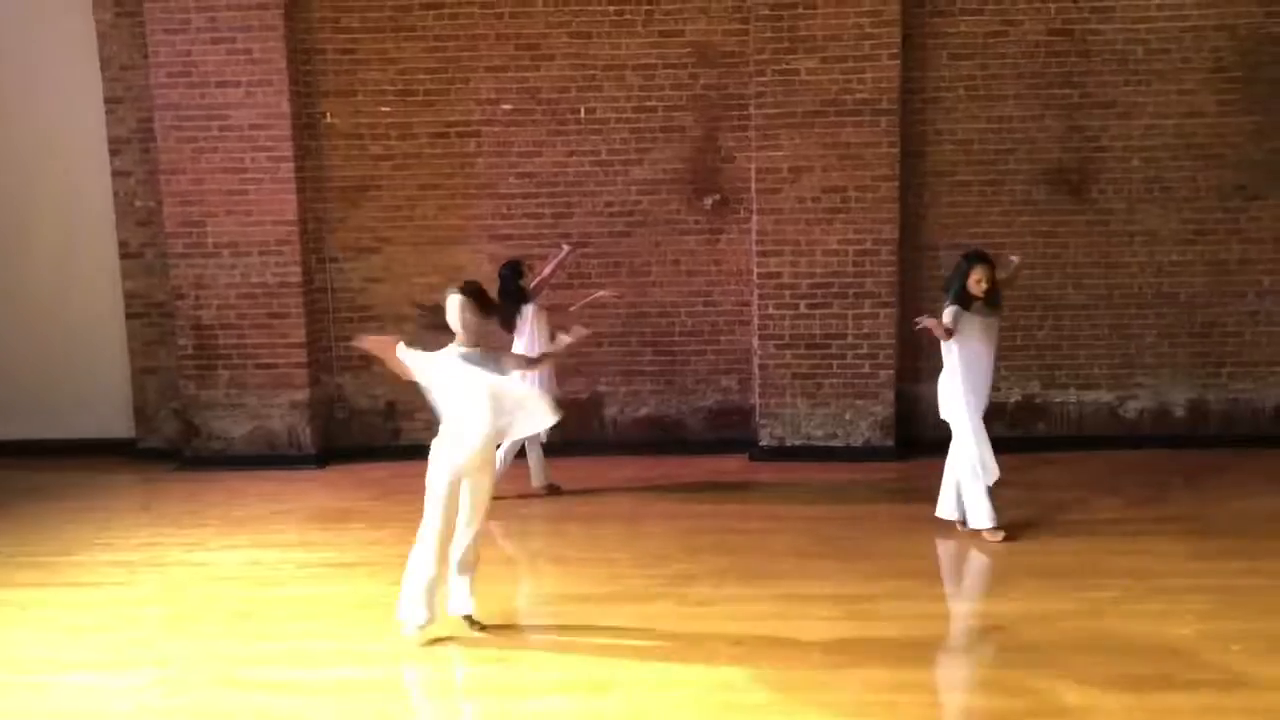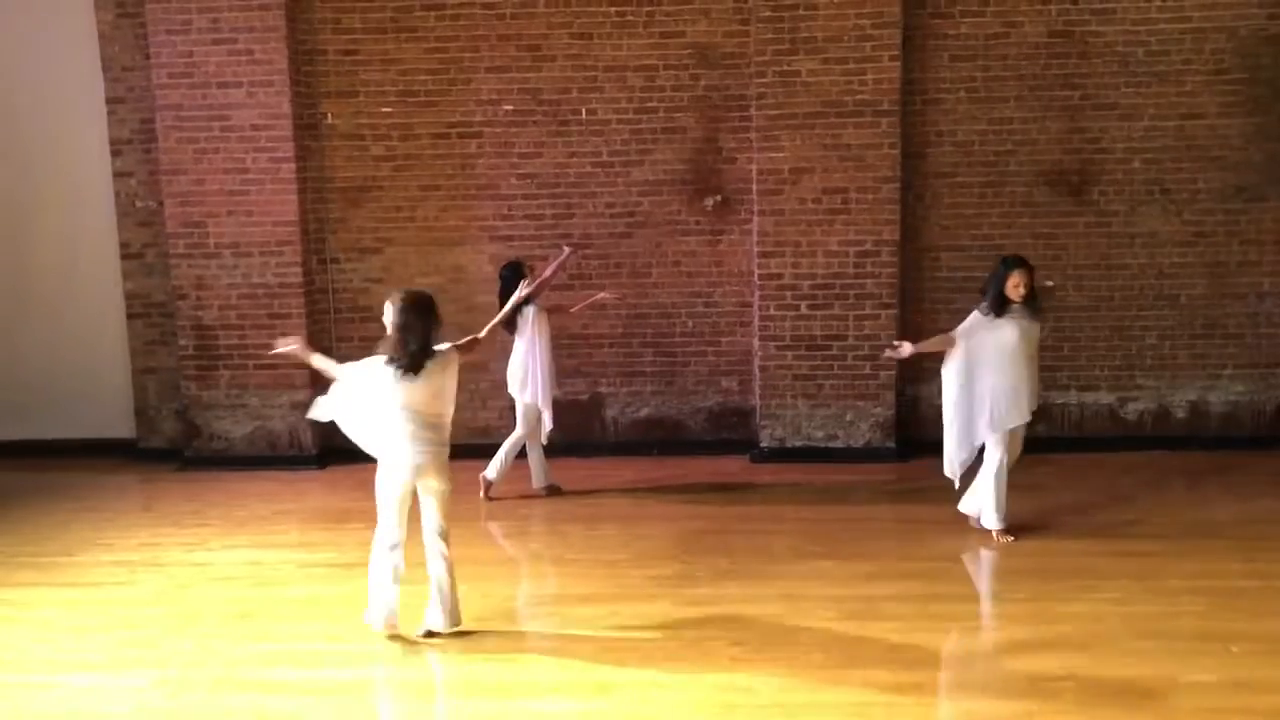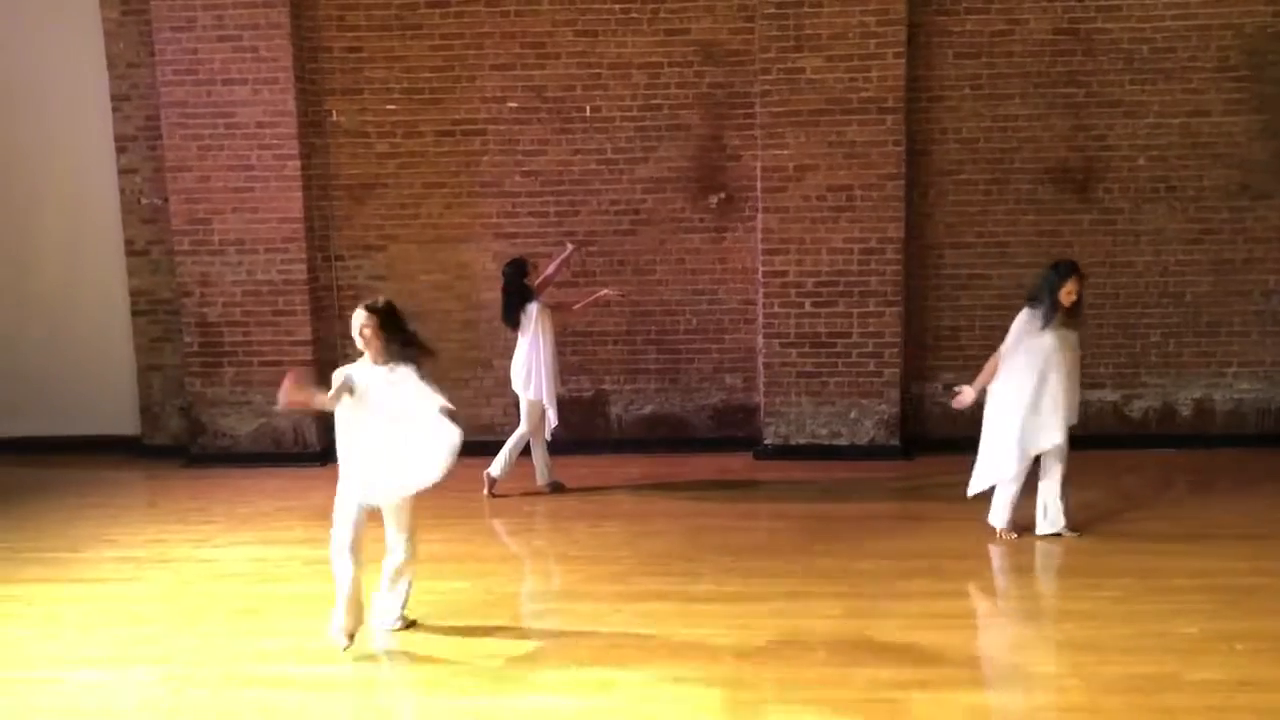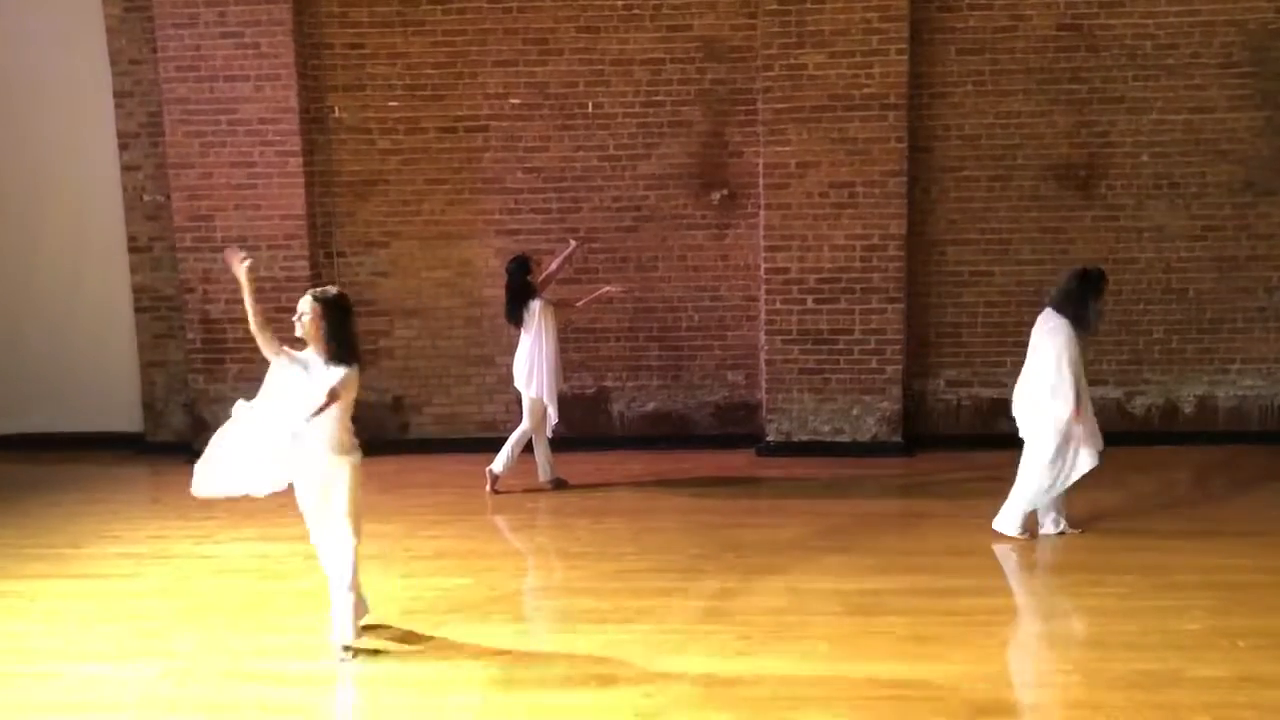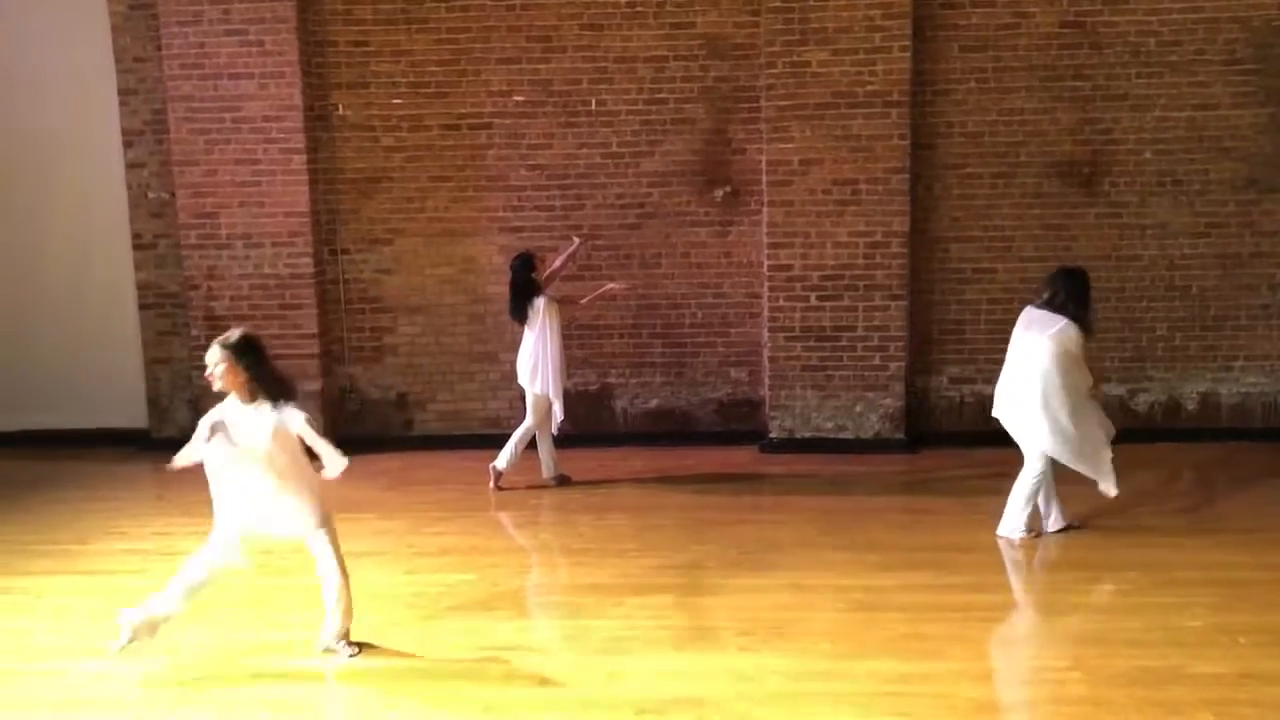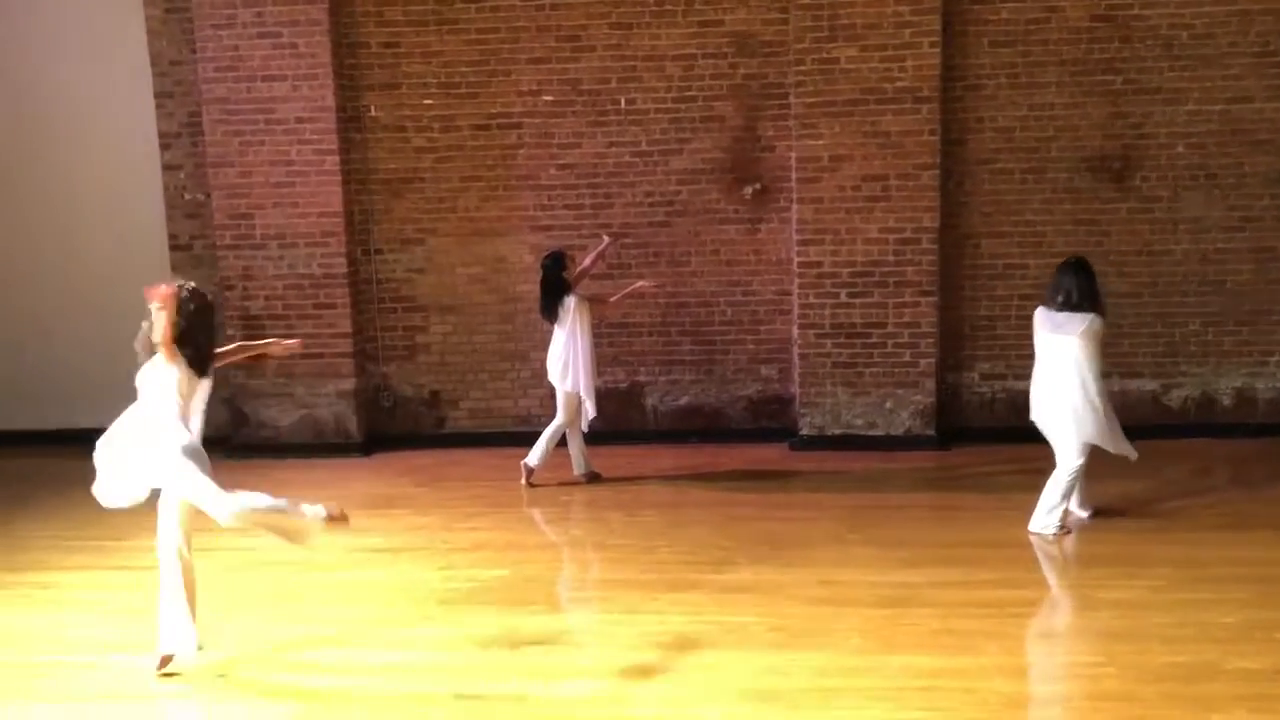
dt=0.4s
person 1, frame 1
left shoulder: (493, 356)
right shoulder: (443, 358)
left elbow: (530, 364)
right elbow: (409, 368)
left wrist: (562, 344)
right wrist: (389, 348)
left hip: (482, 457)
right hip: (451, 456)
left knee: (469, 534)
right knee: (434, 533)
left ankle: (461, 605)
right ankle: (416, 611)
person 1, frame 2
left shoulder: (384, 368)
right shoulder: (444, 359)
left elbow: (341, 371)
right elbow: (476, 340)
left wrist: (306, 352)
right wrist: (510, 305)
left hip: (397, 460)
right hip: (434, 460)
left knee: (388, 538)
right knee: (436, 538)
left ankle: (383, 614)
right ankle: (441, 618)
person 1, frame 3
left shoulder: (406, 373)
right shoulder: (348, 375)
left elbow: (429, 402)
right elbow: (331, 401)
right wrist: (303, 396)
left hip: (399, 477)
right hip: (356, 474)
left knee: (401, 551)
right knee: (344, 550)
left ankle: (390, 614)
right ankle: (344, 623)
person 1, frame 4
left shoulder: (345, 371)
right shoulder: (292, 362)
left elbow: (323, 401)
right elbow: (261, 335)
left wrist: (296, 421)
right wrist: (245, 284)
left hip: (340, 464)
right hip: (304, 466)
left knee: (346, 542)
right knee: (325, 542)
left ankle: (344, 627)
right ankle: (346, 610)
person 1, frame 5
left shoulder: (281, 406)
right shoulder: (217, 418)
left elbow: (305, 430)
right elbow: (194, 448)
left wrist: (331, 455)
right wrist: (193, 454)
left hip: (299, 502)
right hip: (247, 509)
left knee: (331, 573)
right knee: (199, 570)
left ankle: (336, 635)
right ankle: (146, 621)
person 1, frame 6
left shoulder: (172, 361)
right shoulder: (193, 361)
left elbow: (165, 338)
right elbow: (222, 354)
left wrist: (164, 307)
right wrist: (265, 345)
left hip: (176, 456)
right hip: (171, 463)
left knee: (226, 507)
right knee: (172, 552)
left ankle: (309, 516)
right ankle: (177, 639)
person 2, frame 1
left shoulder: (987, 308)
right shoulder: (955, 311)
left elbow: (997, 287)
right elbow: (948, 332)
left wrist: (1012, 273)
right wrist: (938, 327)
left hip: (976, 392)
right hip: (959, 392)
left knee: (962, 452)
right knee: (972, 452)
left ankle: (951, 511)
right ankle: (983, 520)
person 2, frame 2
left shoulder: (1029, 312)
right shoulder: (987, 315)
right elbow: (953, 338)
left wrist: (1042, 292)
right wrist: (915, 348)
left hip: (1018, 398)
right hip: (994, 398)
left knee: (1009, 455)
right knee: (996, 458)
left ankle: (974, 506)
right ankle: (994, 522)
person 2, frame 3
left shoulder: (1066, 320)
right shoulder: (1031, 318)
right elbow: (1002, 355)
right wrist: (975, 388)
left hip: (1057, 407)
right hip: (1029, 406)
left knee: (1055, 464)
right knee: (1017, 464)
left ankle: (1051, 522)
right ankle: (1000, 519)
person 2, frame 4
left shoulder: (1052, 316)
right shoulder: (1064, 328)
right elbow: (1067, 377)
right wrist: (1077, 417)
left hip: (1041, 401)
right hip: (1044, 407)
left knee: (1057, 465)
right knee: (1042, 466)
left ankle: (1052, 522)
right ankle: (1009, 521)
person 2, frame 5
left shoulder: (1029, 314)
right shoulder: (1069, 330)
right elbow: (1078, 372)
right wrist: (1091, 389)
left hip: (1012, 398)
right hip: (1034, 404)
left knee: (1041, 460)
right knee: (1037, 464)
left ankle: (1054, 519)
right ankle: (1013, 526)
person 2, frame 6
left shoulder: (1041, 315)
right shoulder: (1092, 322)
left hip: (1044, 399)
right hip: (1074, 401)
left knee: (1069, 456)
right knee: (1073, 461)
left ankle: (1076, 506)
right ankle: (1044, 521)
person 3, frame 1
left shoulder: (529, 305)
right shoulder: (525, 302)
left elbow: (565, 310)
right elbow: (546, 276)
left wrist: (595, 297)
right wrist: (566, 253)
left hip: (531, 373)
right hip: (527, 373)
left knee: (533, 430)
left ankle: (541, 481)
person 3, frame 2
left shoulder: (532, 307)
right shoulder: (526, 304)
left elbow: (565, 312)
right elbow: (548, 277)
left wrist: (596, 299)
right wrist: (567, 255)
left hip: (532, 374)
right hip: (527, 374)
left knee: (533, 431)
right knee: (523, 431)
left ankle: (542, 482)
right ankle: (489, 475)
person 3, frame 3
left shoulder: (535, 304)
right shoulder: (529, 301)
left elbow: (570, 309)
right elbow: (551, 273)
left wrist: (599, 296)
right wrist: (569, 252)
left hip: (535, 371)
right hip: (530, 372)
left knee: (537, 429)
right knee: (527, 428)
left ankle: (545, 479)
right ankle: (493, 473)
person 3, frame 4
left shoulder: (536, 302)
right shoulder: (533, 300)
left elbow: (570, 303)
right elbow: (556, 275)
left wrist: (599, 288)
right wrist: (572, 249)
left hip: (537, 368)
right hip: (533, 369)
left knee: (539, 425)
right knee: (529, 425)
left ankle: (548, 475)
right ankle: (495, 469)
person 3, frame 5
left shoulder: (538, 298)
right shoulder: (538, 299)
right wrist: (576, 247)
left hip: (540, 365)
right hip: (537, 366)
left knee: (543, 421)
right knee: (533, 422)
left ankle: (552, 472)
right ankle: (499, 466)
person 3, frame 6
left shoulder: (566, 296)
right shoulder: (570, 299)
left hip: (568, 362)
right hip: (568, 364)
left knee: (573, 419)
right knee: (564, 419)
left ankle: (582, 468)
right ankle: (531, 462)
